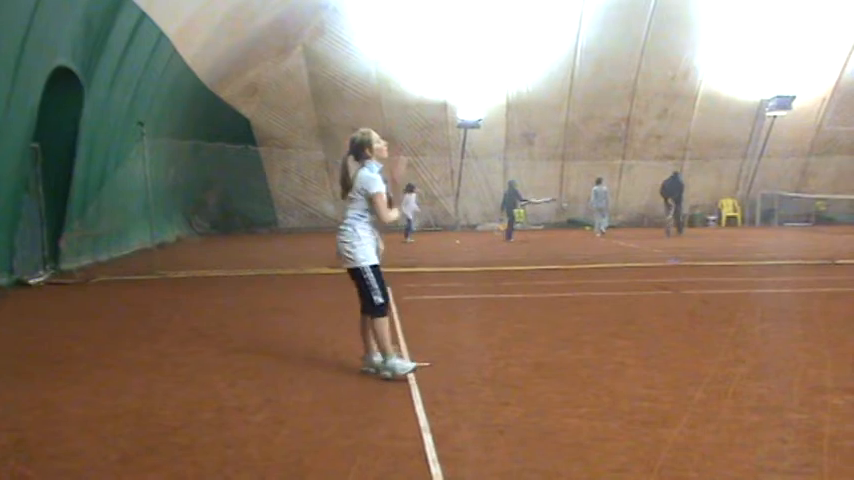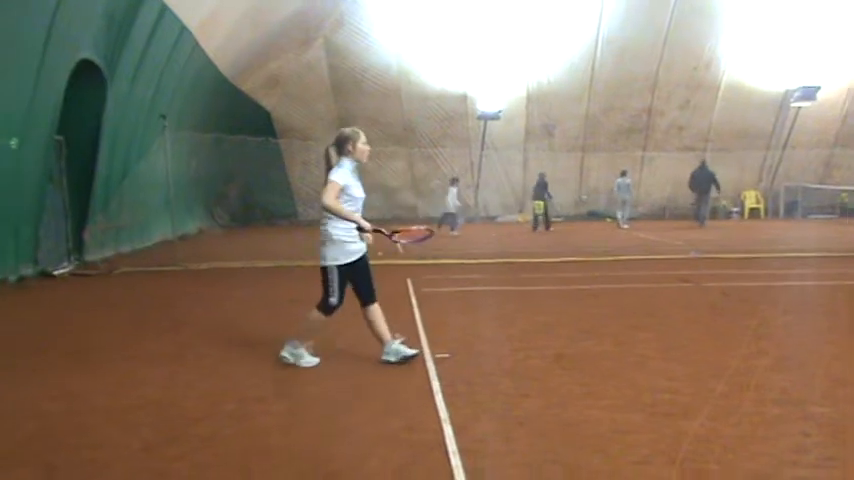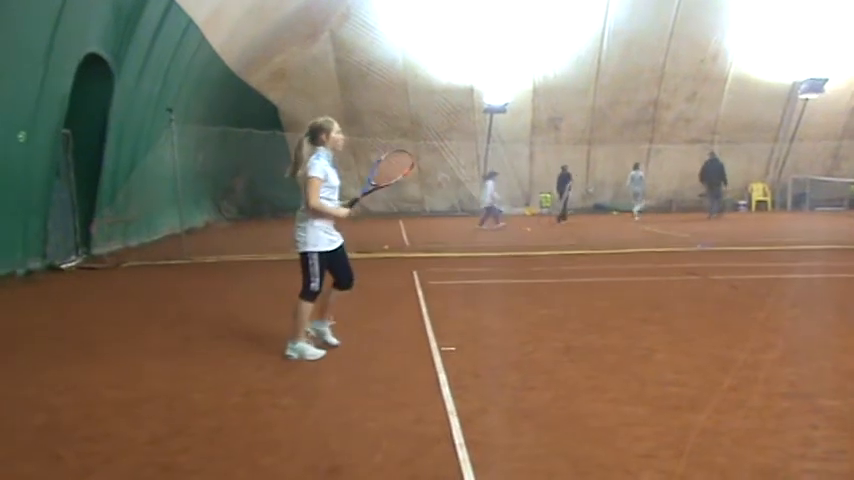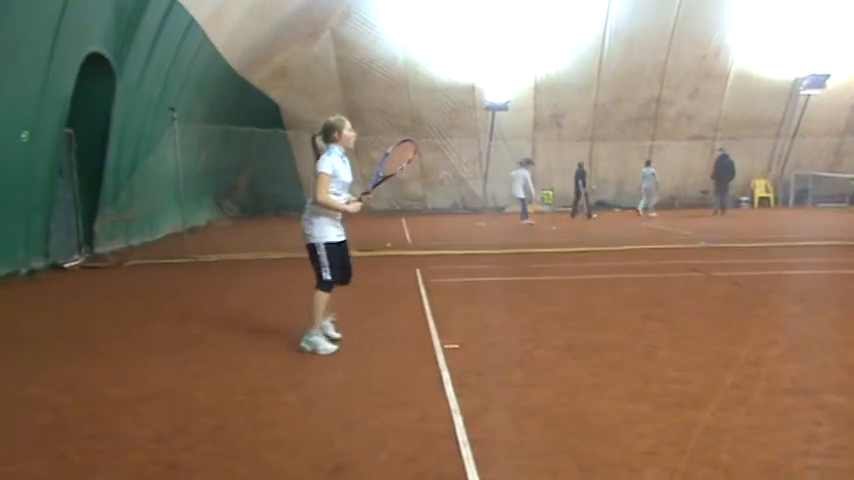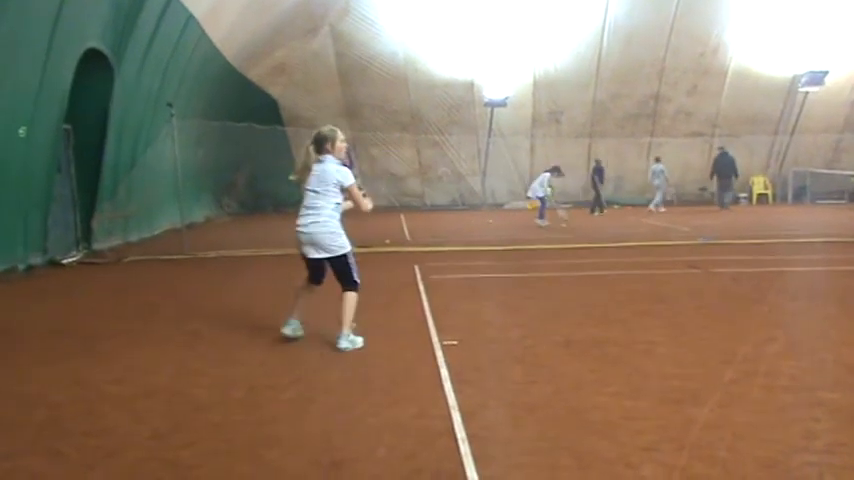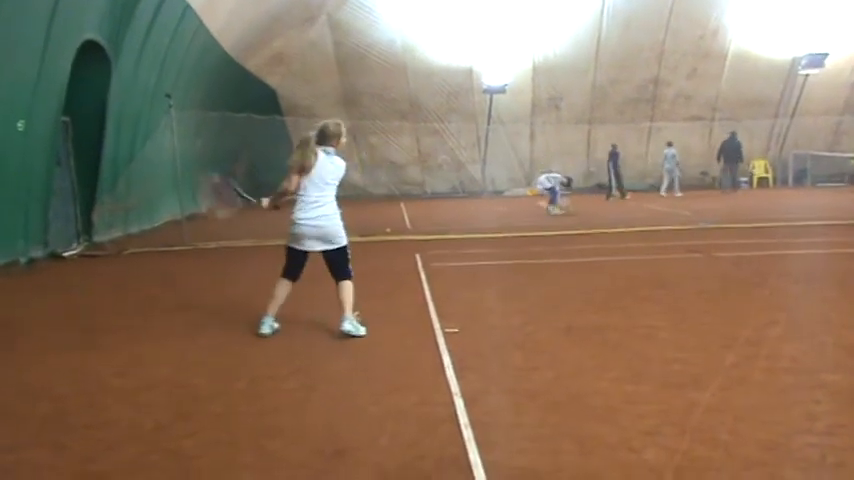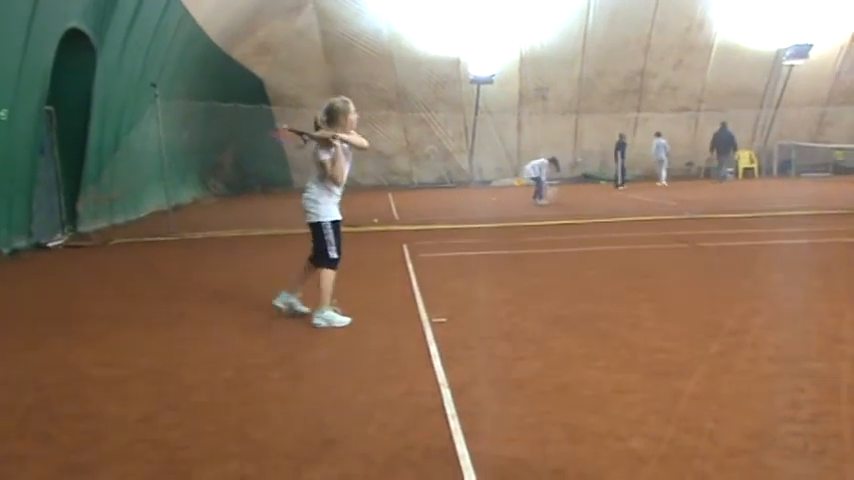
dt=0.5s
person 1, frame 1
left shoulder: (366, 173)
right shoulder: (371, 177)
right elbow: (385, 217)
left wrist: (376, 239)
right wrist: (395, 211)
left hip: (362, 244)
right hip: (358, 246)
left knee: (370, 303)
right knee: (379, 302)
left ankle: (371, 357)
right ankle: (389, 360)
person 1, frame 2
left shoulder: (352, 174)
right shoulder: (339, 173)
right elbow: (327, 203)
left wrist: (362, 230)
right wrist: (359, 221)
left hip: (353, 247)
right hip: (335, 248)
left knee: (368, 297)
right knee: (331, 302)
left ankle: (391, 347)
right ankle: (294, 348)
person 1, frame 3
left shoulder: (326, 162)
right shoulder: (317, 163)
right elbow: (313, 203)
left wrist: (339, 209)
right wrist: (338, 212)
left hip: (328, 234)
right hip: (313, 234)
left knee: (345, 279)
right knee: (312, 288)
left ankle: (319, 324)
right ankle: (297, 344)
person 1, frame 4
left shoulder: (343, 160)
right shoulder: (328, 159)
right elbow: (321, 196)
left wrist: (354, 201)
right wrist: (348, 208)
left hip: (333, 226)
right hip: (319, 225)
left knee: (344, 275)
right knee: (327, 279)
left ankle: (322, 323)
right ankle: (312, 337)
person 1, frame 5
left shoulder: (310, 171)
right shoulder: (341, 172)
right elbow: (363, 205)
left wrist: (350, 202)
right wrist: (366, 203)
left hip: (305, 234)
right hip: (329, 235)
left knee: (313, 279)
right knee: (351, 284)
left ankle: (293, 324)
right ankle: (346, 336)
person 1, frame 6
left shoulder: (303, 155)
right shoulder: (339, 164)
left elbow: (290, 187)
left wrist: (274, 199)
left hip: (301, 227)
right hip: (330, 228)
left knee: (289, 274)
right knee: (343, 275)
left ankle: (268, 322)
right ankle: (349, 321)
person 1, frame 7
left shoulder: (342, 134)
right shoulder: (324, 145)
left elbow: (363, 144)
right elbow: (338, 179)
left wrist: (340, 137)
right wrist: (337, 150)
left hip: (323, 203)
right hip: (322, 205)
left knee: (321, 256)
right knee: (331, 258)
left ankle: (289, 296)
right ankle: (323, 312)
